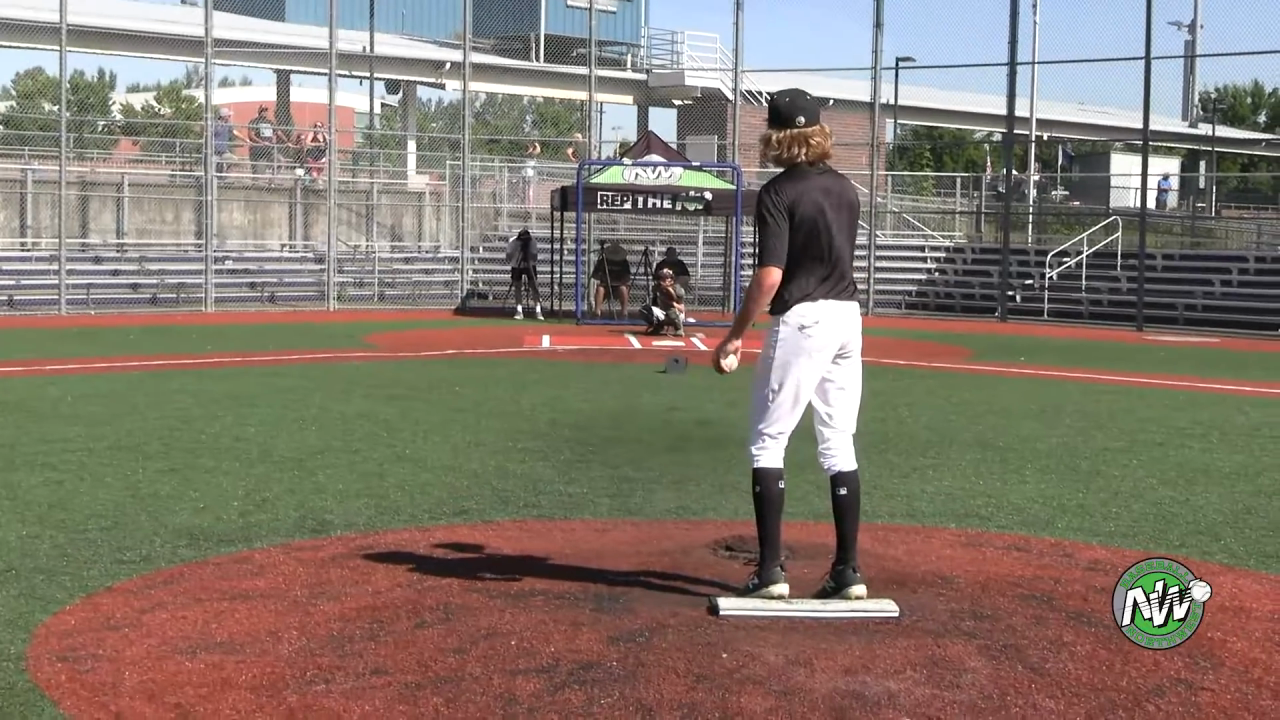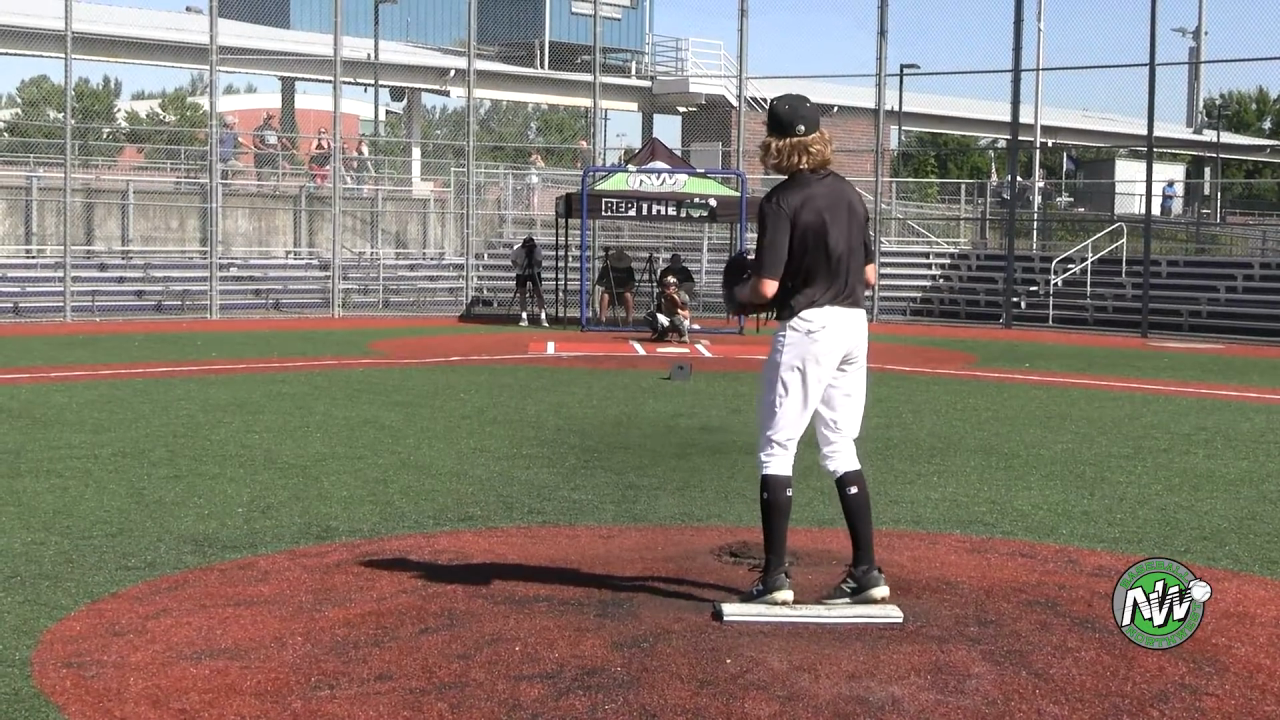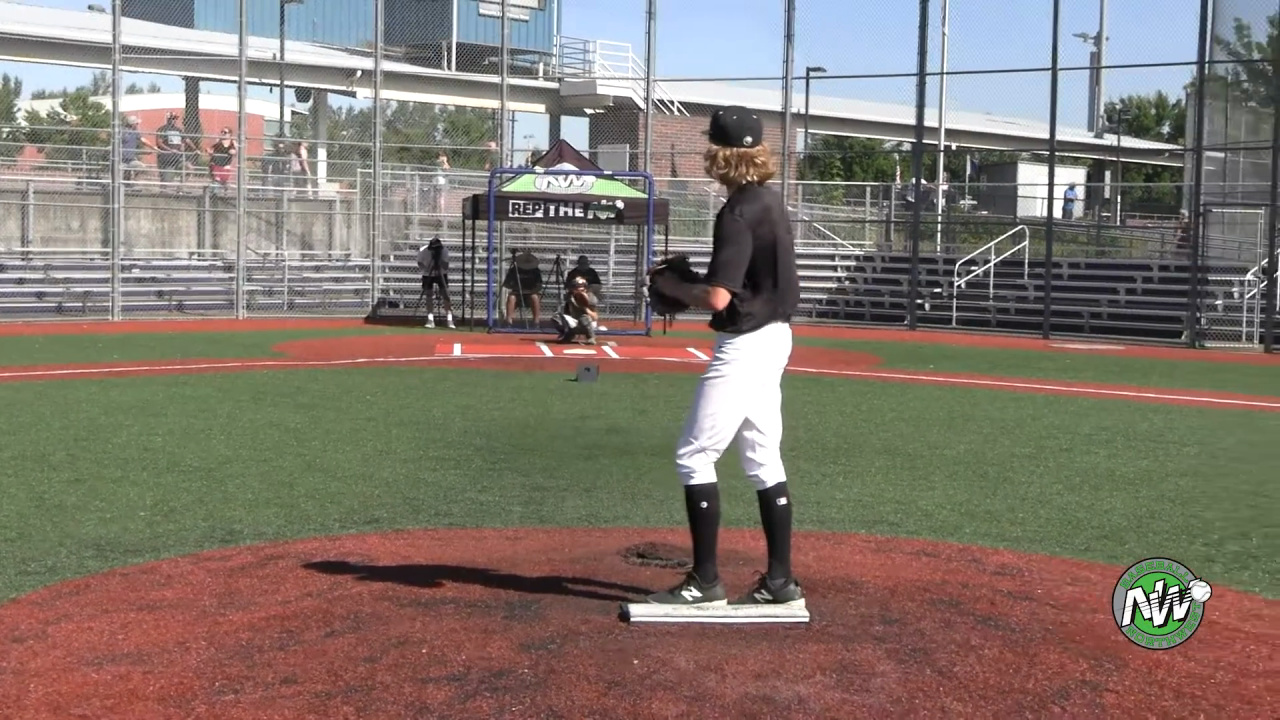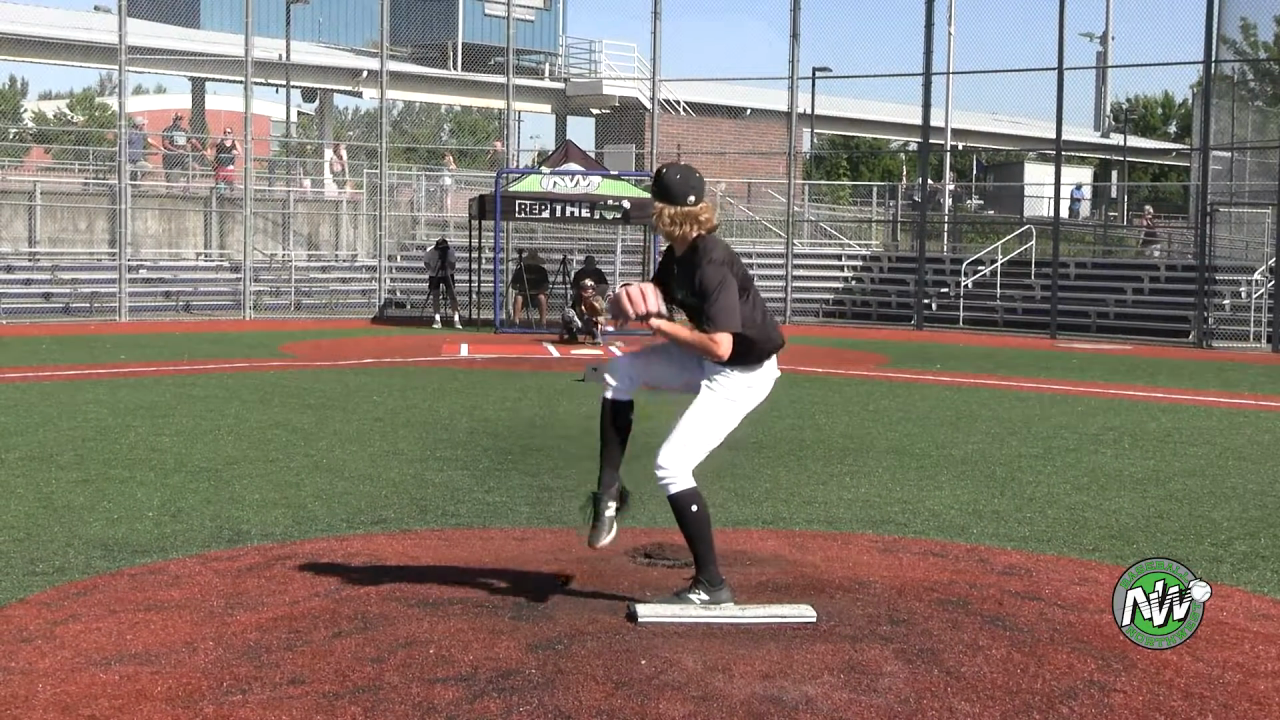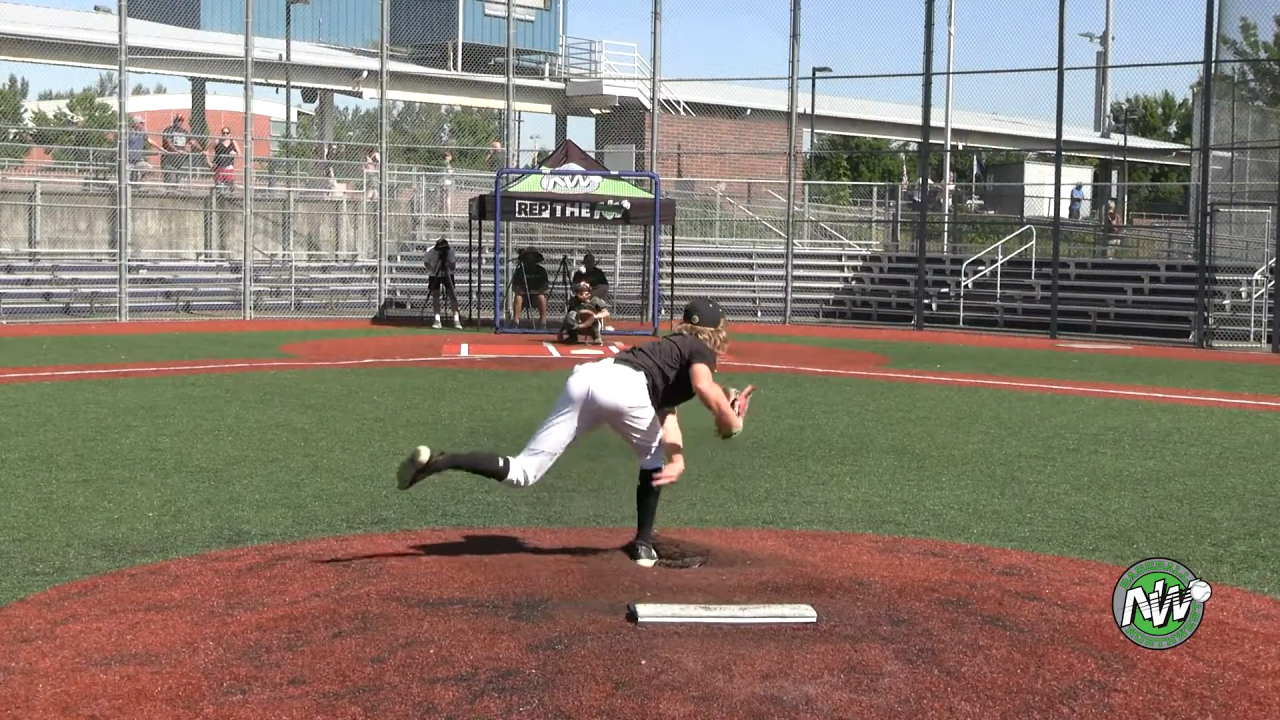
dt=1s
person 1, frame 1
left shoulder: (777, 193)
right shoulder: (846, 189)
left elbow: (769, 275)
left wrist: (735, 335)
left hip: (801, 322)
right hip: (847, 318)
left knee: (768, 443)
right knee: (839, 445)
left ankle: (770, 571)
right ankle: (847, 571)
person 1, frame 2
left shoulder: (780, 201)
right shoulder: (848, 193)
left elbow: (766, 286)
right elbow: (869, 275)
left wrist: (740, 292)
left hip: (806, 328)
right hip: (853, 324)
left knee: (777, 450)
right knee: (841, 449)
left ankle: (774, 578)
right ankle: (866, 571)
person 1, frame 3
left shoulder: (739, 212)
right shoulder: (770, 202)
left elbow: (717, 297)
left wrist: (672, 286)
right wrist: (690, 282)
left hip: (744, 346)
right hip: (772, 338)
left knee: (694, 457)
right knee: (764, 461)
left ankle: (705, 581)
right ankle: (781, 580)
person 1, frame 4
left shoulder: (711, 263)
right shoulder: (677, 253)
left elbow: (720, 347)
right elbow: (653, 297)
left wrist: (660, 324)
right wrist: (629, 299)
left hip: (741, 374)
right hip: (714, 360)
left knee: (670, 467)
right knee: (621, 372)
left ankle: (712, 584)
right ankle: (609, 495)
person 1, frame 5
left shoulder: (670, 346)
right shoulder: (701, 350)
left elbow: (668, 425)
right elbow: (704, 384)
left wrist: (676, 460)
right wrist: (729, 420)
left hip: (586, 377)
right hip: (626, 387)
left knee: (520, 472)
right knee: (652, 456)
left ankle: (432, 460)
right ankle: (643, 543)
